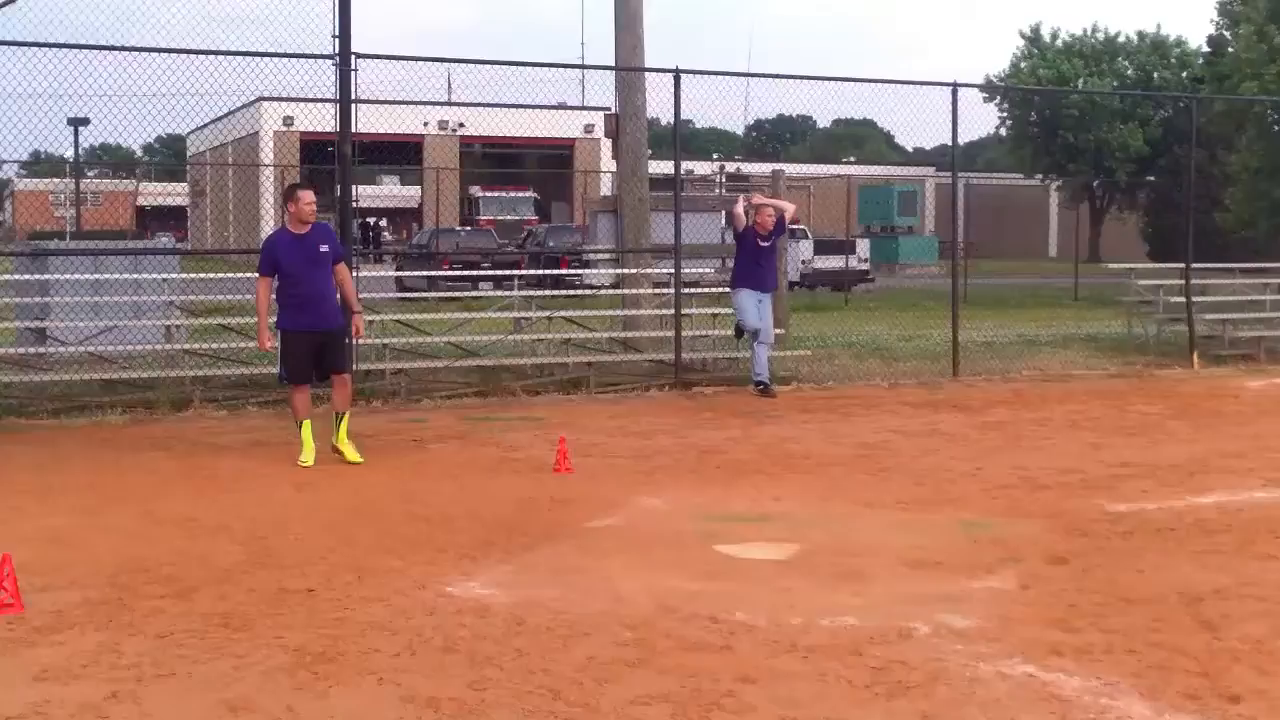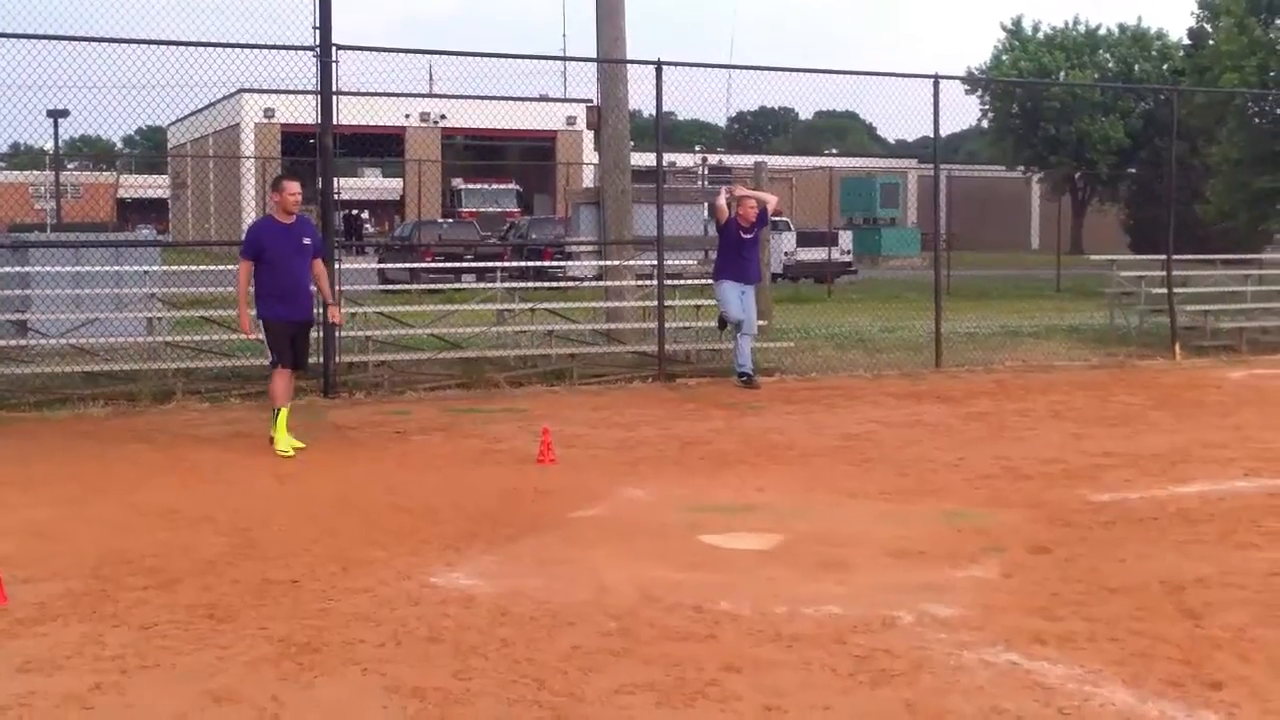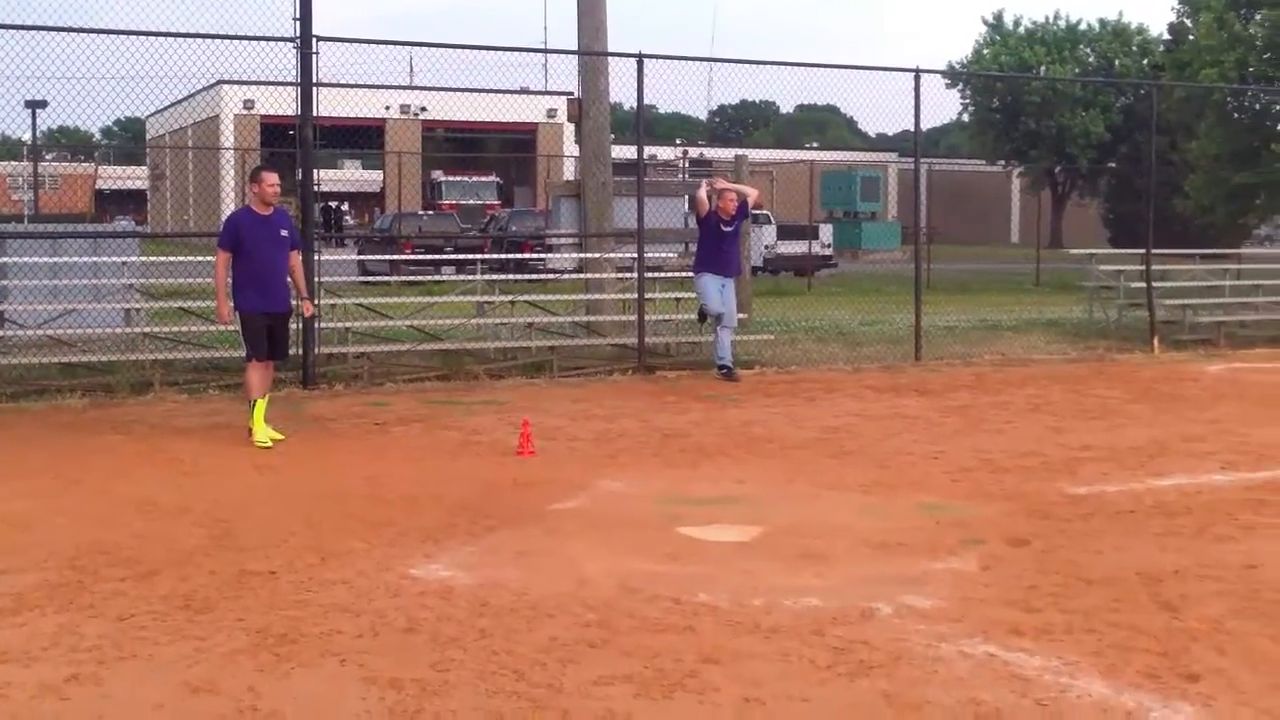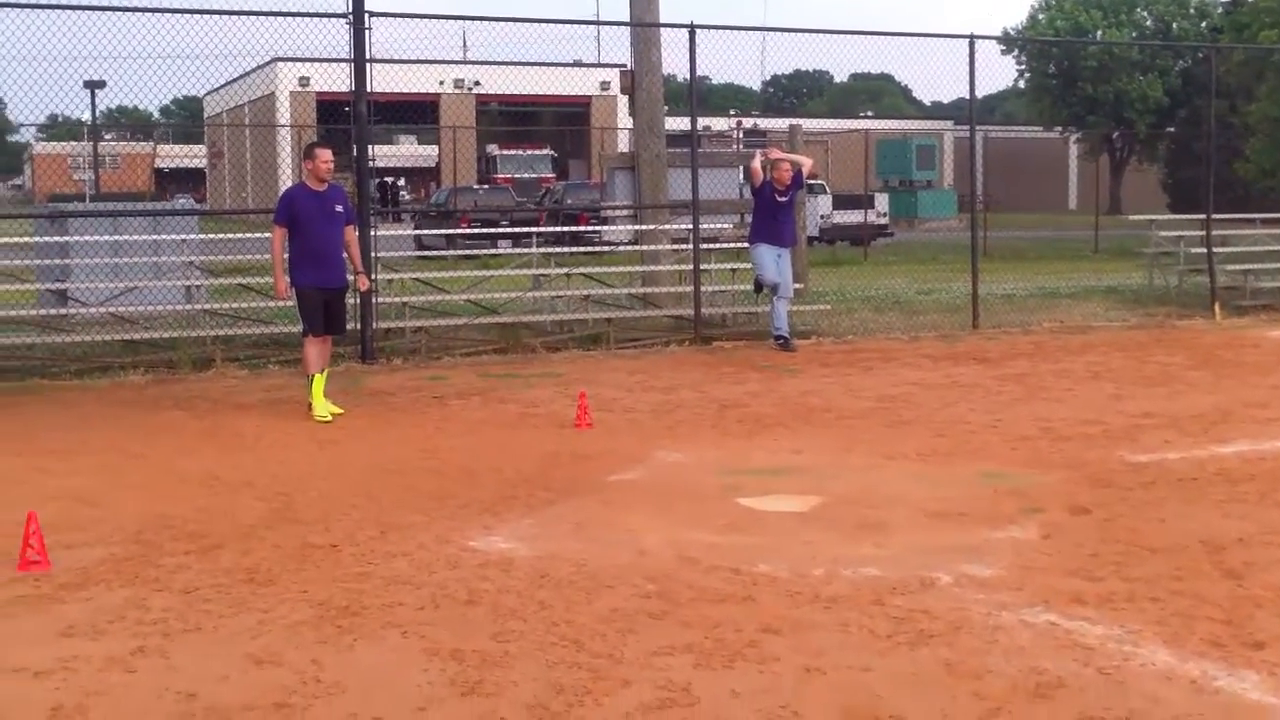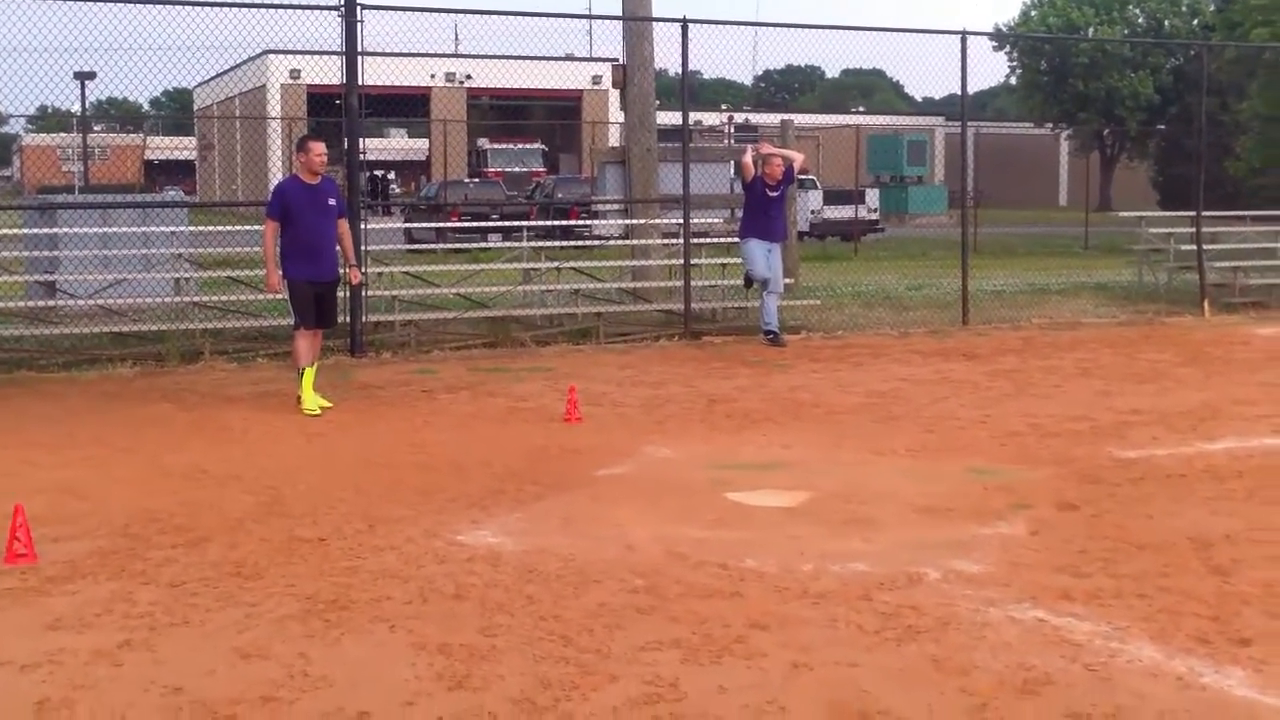
dt=1s
person 1, frame 1
left shoulder: (326, 234)
right shoulder: (275, 243)
left elbow: (342, 274)
right elbow: (263, 285)
left wrist: (356, 311)
right wrist: (262, 328)
left hip: (332, 324)
right hip: (294, 328)
left knee: (343, 377)
right knee: (299, 384)
left ankle: (341, 439)
right ankle: (307, 443)
person 1, frame 2
left shoulder: (308, 228)
right shoulder: (259, 230)
left elbow: (318, 268)
right elbow: (244, 270)
left wrist: (330, 302)
right wrist: (243, 310)
left hip: (303, 314)
right hip: (273, 314)
left knee: (292, 370)
right knee: (281, 368)
left ankle: (279, 430)
right ankle: (280, 434)
person 1, frame 3
left shoulder: (285, 220)
right shoulder: (237, 220)
left elbow: (294, 261)
right elbow: (222, 262)
left wrist: (304, 297)
right wrist: (222, 301)
left hip: (280, 305)
right hip: (251, 306)
left knee: (270, 362)
right knee: (256, 360)
left ankle: (260, 420)
right ankle: (256, 423)
person 1, frame 4
left shoulder: (339, 195)
right shoulder: (292, 196)
left elbow: (349, 236)
right elbow: (278, 237)
left wrist: (359, 271)
right wrist: (279, 276)
left hip: (336, 280)
right hip: (307, 281)
left knee: (327, 336)
right knee: (313, 336)
left ankle: (321, 395)
right ankle: (315, 398)
person 1, frame 5
left shoulder: (332, 188)
right shoulder: (285, 189)
left elbow: (342, 228)
right elbow: (270, 230)
left wrist: (352, 263)
right wrist: (271, 269)
left hip: (328, 274)
right hip: (298, 275)
left knee: (318, 329)
right knee: (304, 329)
left ankle: (309, 388)
right ankle: (305, 391)
person 2, frame 1
left shoulder: (774, 232)
right shoulder: (746, 233)
left elbow: (791, 208)
right elbow: (737, 212)
left wrist: (763, 200)
right wrist: (741, 202)
left hip: (765, 293)
right hip: (743, 289)
left knee: (764, 338)
right knee: (753, 325)
left ankle: (760, 382)
right ankle: (742, 325)
person 2, frame 2
left shoulder: (757, 224)
right shoulder: (729, 225)
left elbow: (773, 200)
right elbow: (720, 205)
left wrist: (746, 192)
right wrist: (724, 194)
left hip: (748, 284)
right hip: (726, 281)
left knee: (747, 329)
right knee: (736, 316)
left ankle: (744, 373)
right ankle: (725, 316)
person 2, frame 3
left shoulder: (737, 217)
right shoulder: (709, 218)
left elbow: (753, 193)
right elbow: (700, 197)
left wrist: (727, 185)
right wrist: (704, 186)
left hip: (728, 277)
right hip: (706, 274)
left knee: (727, 322)
right knee: (715, 309)
left ankle: (724, 365)
right ankle: (705, 309)
person 2, frame 4
left shoulder: (792, 186)
right shoulder: (764, 188)
left elbow: (808, 162)
right elbow: (754, 167)
left wrist: (781, 155)
right wrist: (759, 156)
left hip: (784, 247)
right hip: (762, 244)
left knee: (784, 293)
right knee: (771, 279)
left ankle: (781, 336)
right ankle: (761, 280)
person 2, frame 5
left shoulder: (783, 181)
right shoulder: (755, 183)
left elbow: (799, 157)
right elbow: (746, 162)
left wrist: (773, 150)
right wrist: (750, 151)
left hip: (775, 242)
right hip: (752, 239)
left knee: (774, 288)
right knee: (762, 274)
left ankle: (770, 331)
right ankle: (751, 274)
